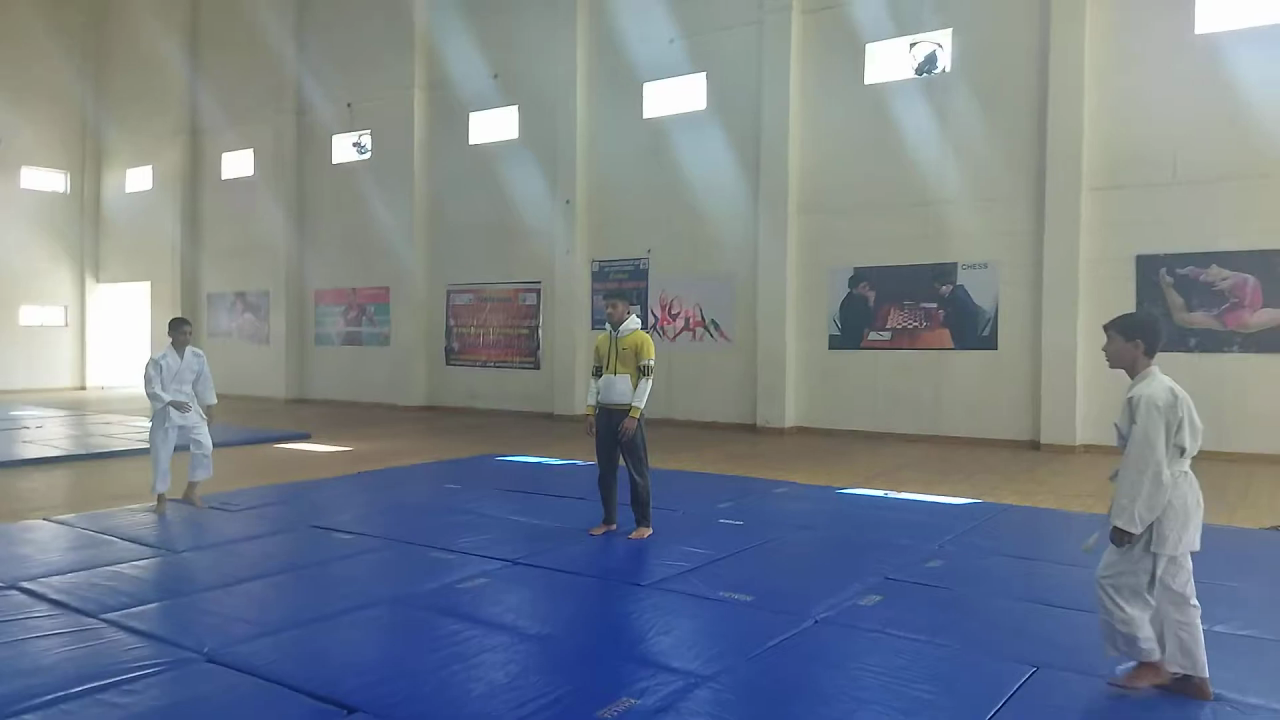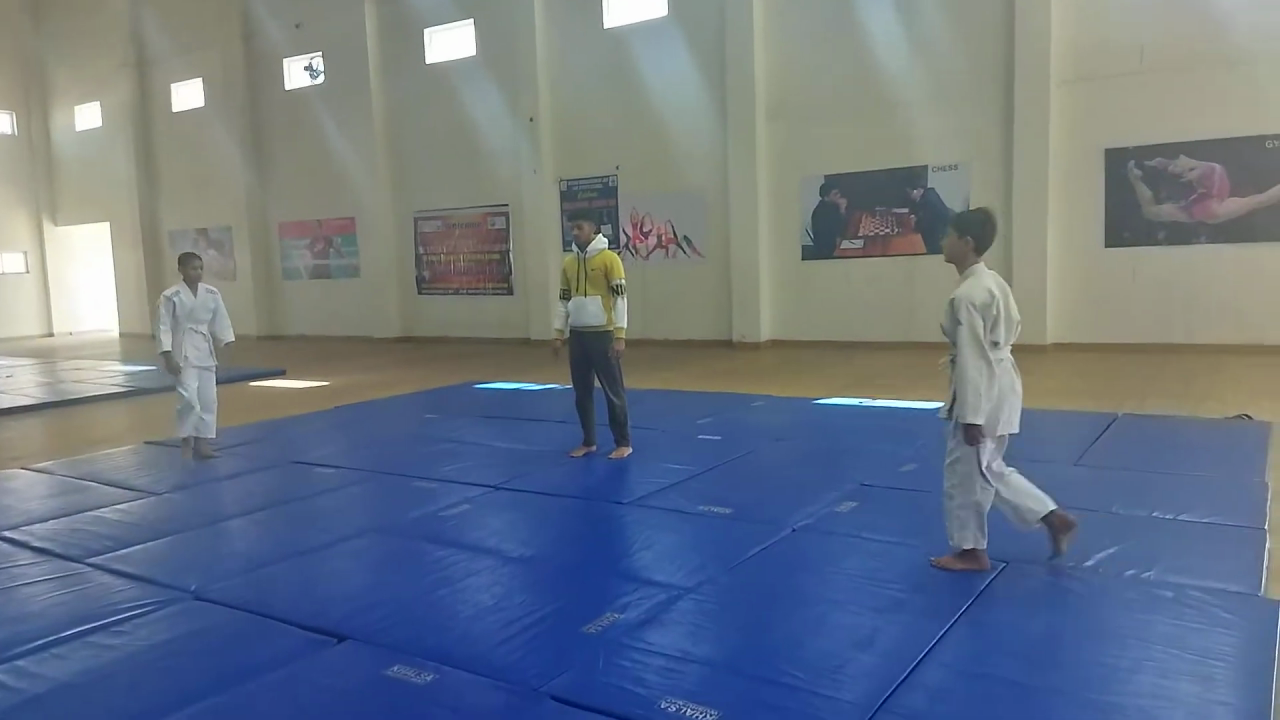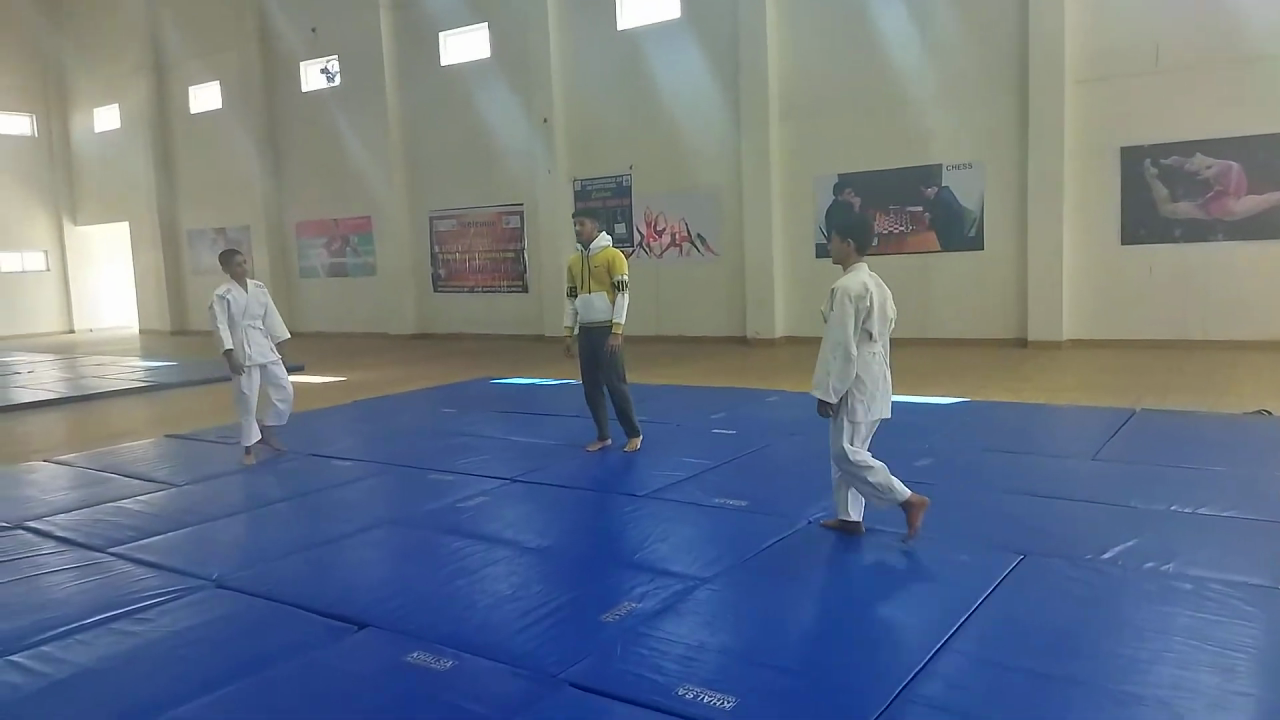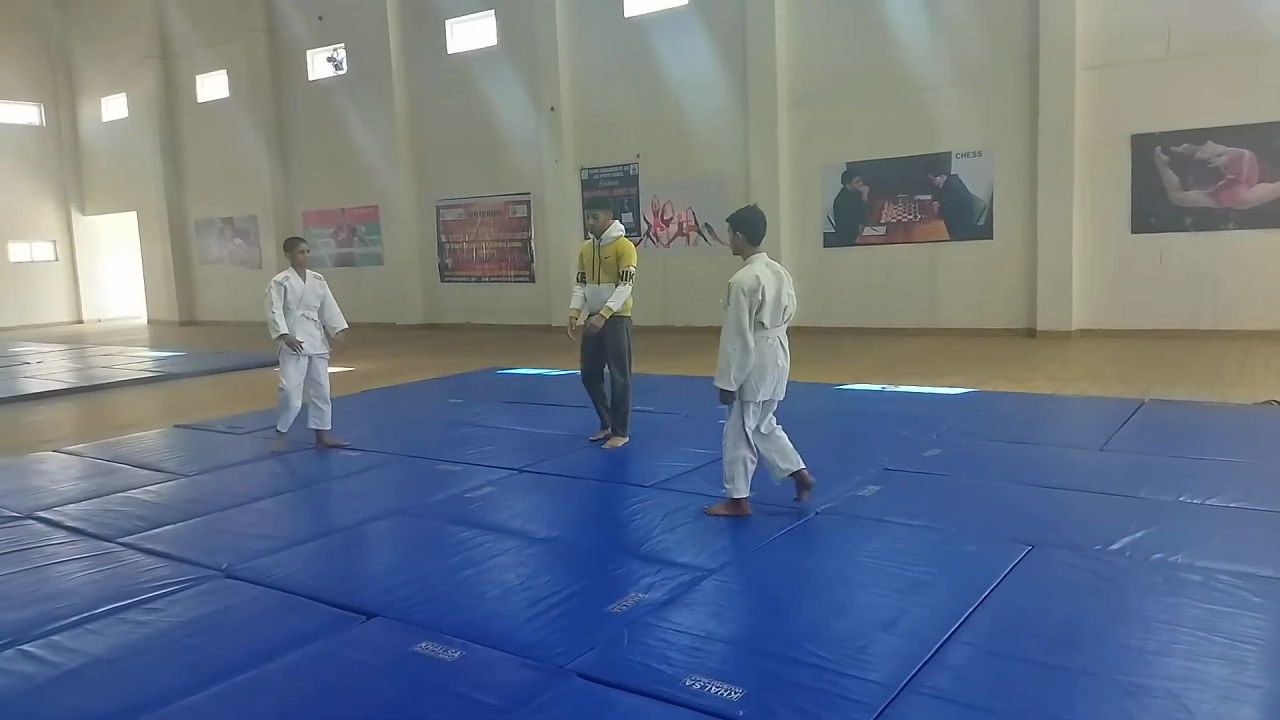
dt=0.5s
person 1, frame 1
left shoulder: (1145, 395)
right shoulder: (1161, 388)
left elbow: (1145, 463)
left wrist: (1126, 518)
left hip: (1157, 505)
right hip: (1175, 498)
left knee: (1116, 578)
right knee: (1173, 591)
left ankle: (1150, 661)
right ankle: (1191, 675)
person 1, frame 2
left shoulder: (968, 294)
right shoulder: (992, 283)
left elbow: (972, 357)
left wrist: (971, 416)
left hip: (982, 390)
right hip: (1000, 385)
left knee: (965, 471)
right knee: (987, 468)
left ankle: (970, 550)
right ankle: (1053, 517)
person 1, frame 3
left shoulder: (846, 288)
right shoulder: (874, 283)
left elbow: (839, 346)
left wrist: (826, 393)
left hip: (855, 380)
right hip: (874, 374)
left knee: (849, 452)
right knee: (848, 448)
left ankle: (908, 500)
right ankle: (848, 516)
person 1, frame 4
left shoulder: (743, 280)
right shoulder: (779, 272)
left elbow: (737, 335)
left wrist: (727, 381)
left hip: (754, 364)
right hip: (776, 357)
left knee: (740, 432)
right knee: (763, 426)
left ankle: (737, 499)
right ankle: (798, 473)
person 2, frame 1
left shoulder: (641, 339)
right shoulder: (602, 341)
left elbow: (646, 380)
left wrist: (634, 414)
right wrist: (591, 411)
left hip: (628, 413)
right hip: (605, 412)
left knee: (637, 470)
right knee: (605, 469)
left ankle: (643, 523)
right ankle: (609, 520)
person 2, frame 2
left shoulder: (609, 259)
right shoulder: (568, 263)
left elbow: (620, 298)
right elbow: (564, 301)
left wrist: (619, 335)
right wrist: (558, 334)
left hip: (601, 334)
right hip: (577, 335)
left knee: (612, 390)
right knee: (582, 391)
left ankle: (623, 443)
right ankle: (589, 441)
person 2, frame 3
left shoulder: (613, 256)
right shoulder: (574, 262)
left elbow: (622, 295)
left wrist: (616, 332)
right wrist: (568, 333)
left hip: (607, 330)
right hip: (585, 331)
left knee: (615, 383)
right knee: (591, 387)
left ankle: (633, 434)
right ankle: (603, 435)
person 2, frame 4
left shoulder: (624, 246)
right shoulder: (585, 249)
left elbow: (625, 286)
right elbow: (580, 284)
left wrist: (603, 315)
right wrist: (575, 314)
left hip: (616, 320)
right hip: (594, 320)
left knee: (619, 378)
right knee: (589, 375)
left ankle: (620, 432)
right ankle: (606, 424)
person 3, frame 1
left shoulder: (198, 356)
right shoulder: (159, 360)
left elbow: (204, 382)
right elbow: (152, 389)
left wrist: (209, 407)
right wrist: (171, 402)
left hip: (191, 410)
right hip: (167, 413)
left knee: (204, 448)
right knee: (162, 455)
left ankle: (191, 490)
right ankle: (161, 497)
person 3, frame 2
left shoulder: (212, 293)
right shoulder: (170, 296)
left elbow: (221, 321)
right elbow: (163, 327)
left wrist: (227, 342)
right wrist: (167, 356)
left hip: (205, 353)
right hip: (182, 353)
left knee: (208, 400)
right knee: (189, 400)
left ankle: (201, 443)
right ankle: (186, 439)
person 3, frame 3
left shoulder: (260, 288)
right shoulder: (223, 294)
left elbow: (272, 316)
right elbow: (221, 327)
left wrist: (280, 342)
right wrist: (230, 355)
left hip: (265, 347)
right hip: (242, 352)
left knee: (284, 391)
right knee: (247, 401)
left ankle: (268, 431)
right ankle: (249, 448)
person 3, frame 4
left shoulder: (318, 280)
right shoulder: (280, 282)
left elbow: (329, 308)
right elbow: (274, 313)
left wrist: (338, 331)
right wrist: (285, 337)
left hip: (317, 340)
right hip: (294, 341)
left knee: (321, 388)
right knee: (290, 389)
left ankle: (322, 434)
right ankle: (281, 432)
